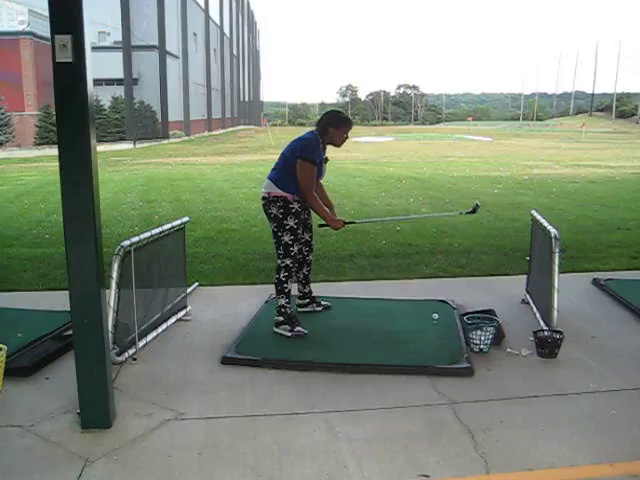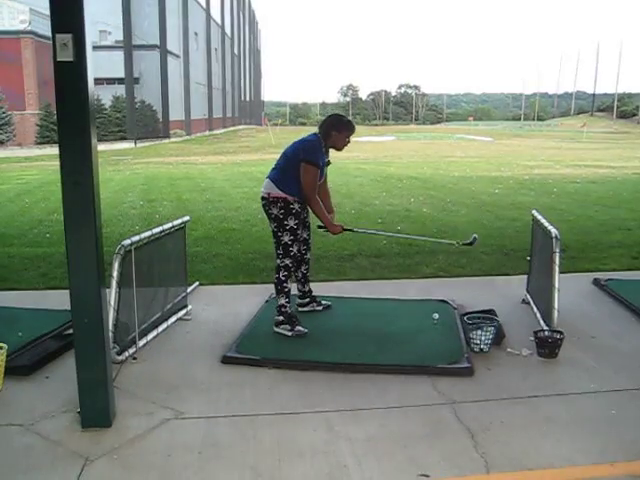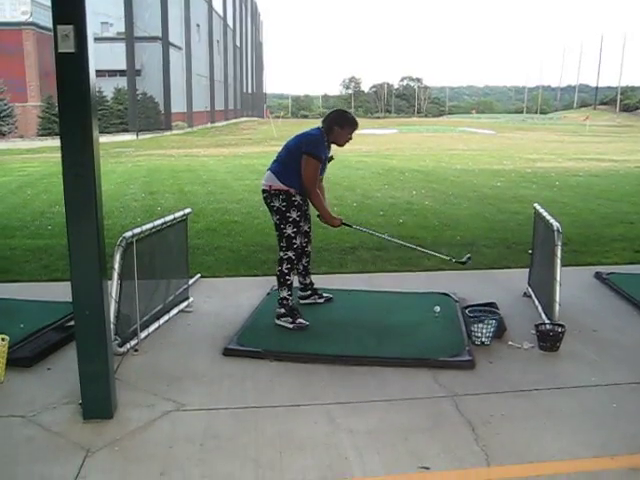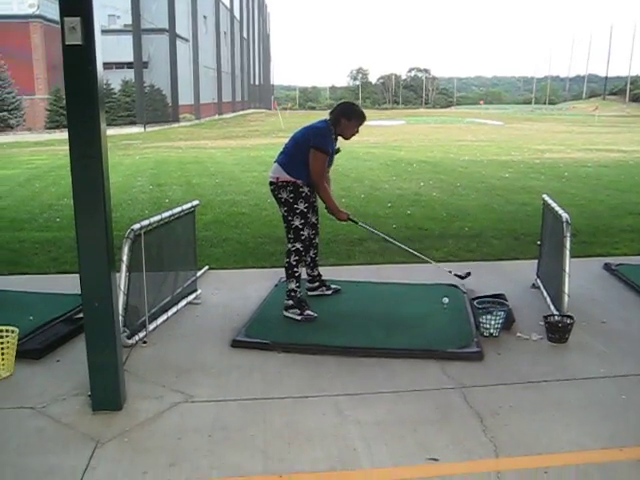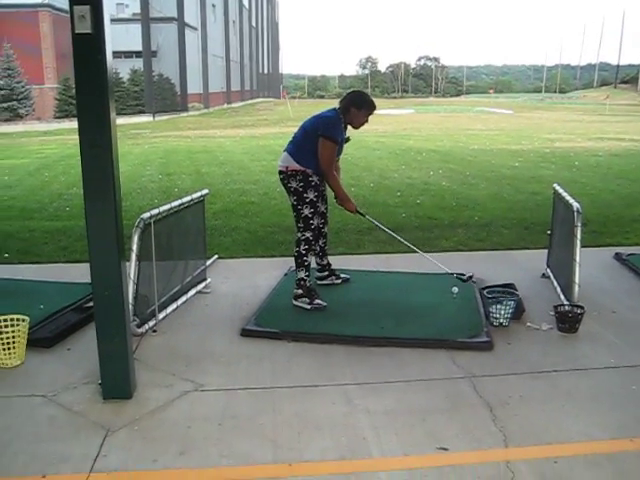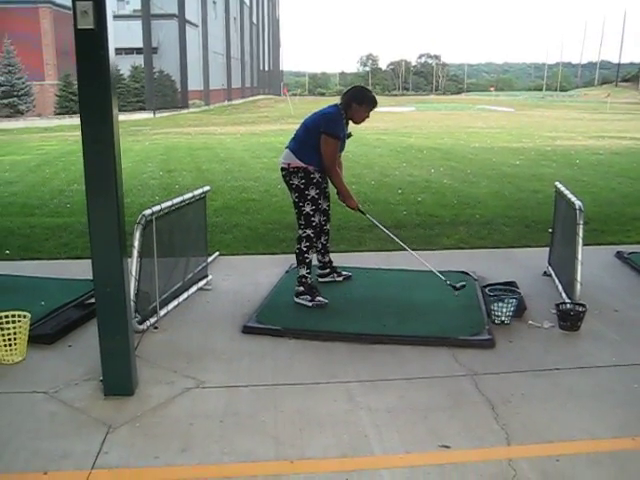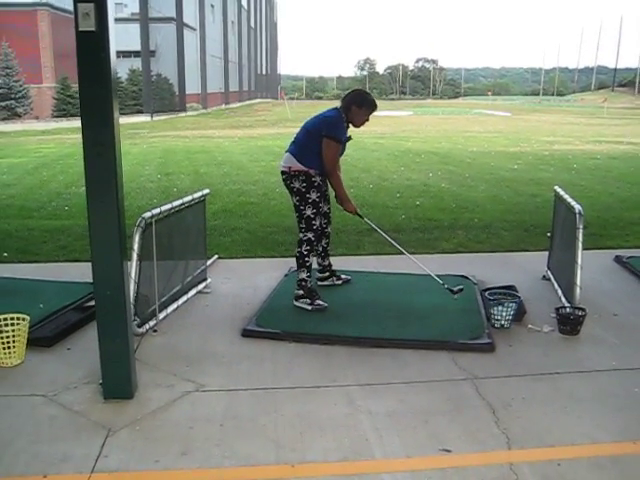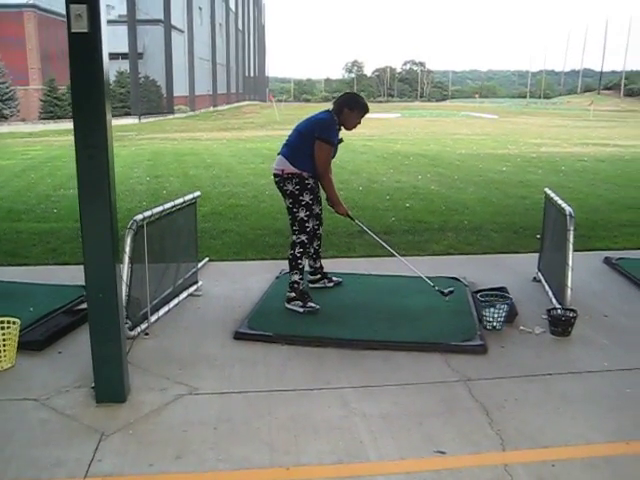
dt=0.2s
person 1, frame 1
left shoulder: (318, 145)
right shoulder: (309, 146)
left elbow: (315, 185)
right elbow: (308, 191)
left wrist: (331, 208)
right wrist: (329, 219)
left hip: (295, 200)
right hip: (279, 200)
left knee: (305, 250)
right knee: (288, 255)
left ankle: (305, 299)
right ankle: (282, 318)
person 1, frame 2
left shoulder: (320, 148)
right shoulder: (312, 148)
left elbow: (321, 187)
right elbow: (310, 194)
left wrist: (331, 213)
right wrist: (329, 223)
left hip: (293, 199)
right hip: (279, 200)
left knee: (302, 249)
right knee: (287, 254)
left ankle: (305, 299)
right ankle: (283, 317)
person 1, frame 3
left shoulder: (322, 142)
right shoulder: (315, 143)
left elbow: (317, 183)
right elbow: (310, 187)
left wrist: (325, 210)
right wrist: (328, 216)
left hip: (293, 191)
right hip: (279, 192)
left knee: (303, 241)
right knee: (290, 247)
left ankle: (306, 291)
right ankle: (284, 309)
person 1, frame 4
left shoulder: (328, 133)
right shoulder: (322, 135)
left elbow: (324, 175)
right elbow: (318, 181)
left wrist: (331, 202)
right wrist: (336, 210)
left hip: (300, 183)
right hip: (286, 183)
left knee: (311, 233)
right knee: (298, 238)
left ankle: (314, 282)
right ankle: (292, 301)
person 1, frame 5
left shoulder: (337, 122)
right shoulder: (331, 124)
left elbow: (333, 163)
right elbow: (327, 170)
left wrist: (339, 192)
right wrist: (345, 199)
left hip: (310, 172)
right hip: (296, 172)
left knee: (320, 222)
right knee: (307, 228)
left ankle: (324, 272)
right ankle: (301, 290)
person 1, frame 6
left shoulder: (338, 117)
right shoulder: (333, 120)
left elbow: (336, 160)
right elbow: (330, 166)
left wrist: (341, 190)
right wrist: (347, 196)
left hip: (312, 169)
right hip: (298, 170)
left knee: (322, 219)
right knee: (309, 225)
left ankle: (326, 269)
right ankle: (303, 287)
person 1, frame 7
left shoulder: (337, 120)
right shoulder: (334, 124)
left elbow: (333, 165)
right elbow: (331, 169)
left wrist: (340, 194)
right wrist: (346, 200)
left hip: (311, 172)
right hip: (299, 173)
left knee: (323, 222)
right knee: (310, 229)
left ankle: (325, 273)
right ankle: (302, 291)
person 1, frame 8
left shoulder: (328, 122)
right shoulder: (327, 126)
left elbow: (323, 168)
right elbow: (323, 171)
left wrist: (331, 196)
right wrist: (337, 202)
left hip: (302, 175)
right hip: (291, 175)
left knee: (314, 224)
right knee: (302, 230)
left ankle: (316, 275)
right ankle: (295, 293)
